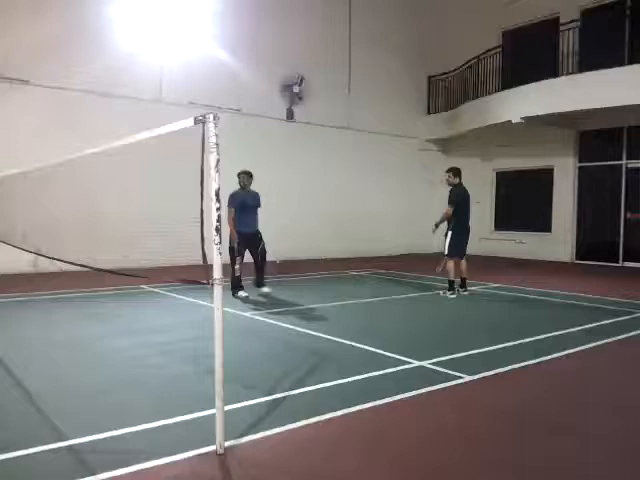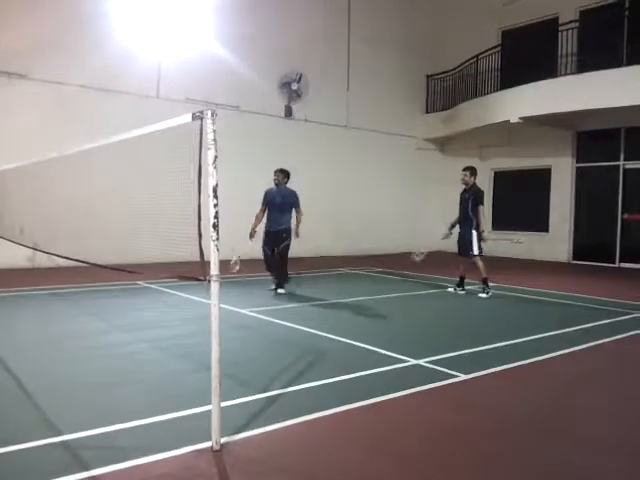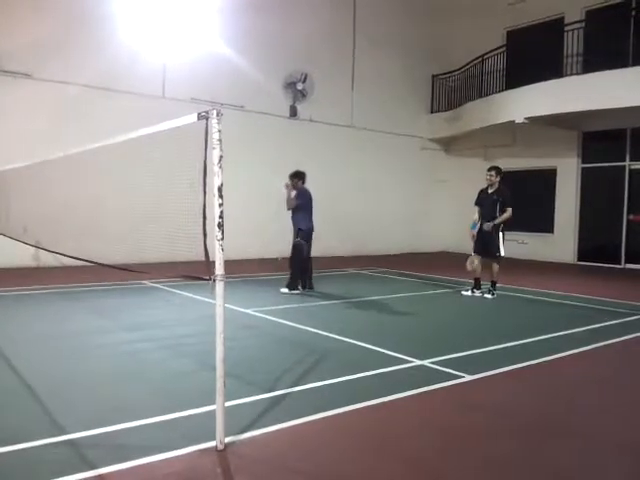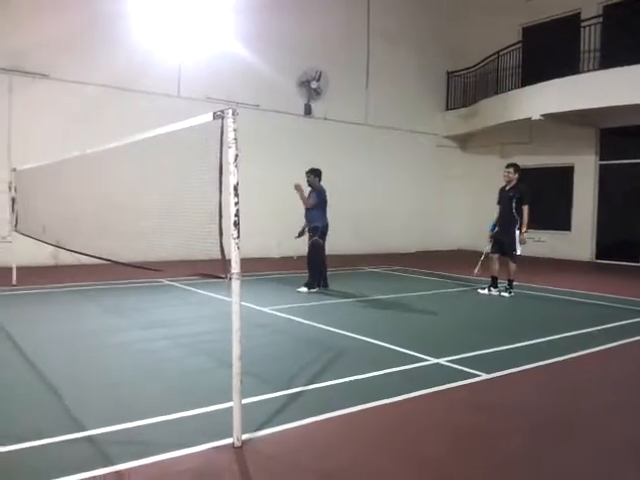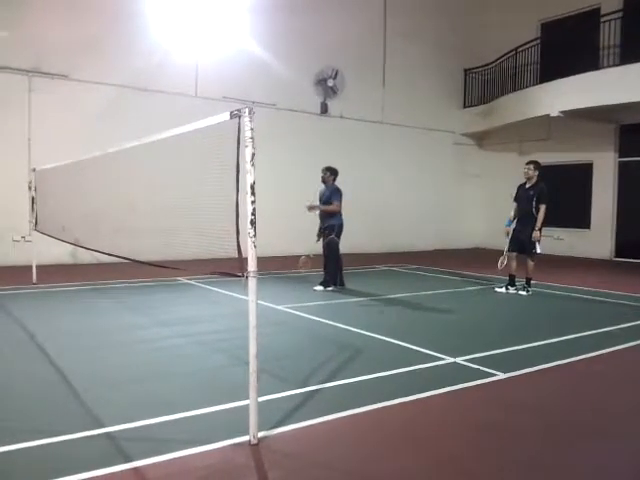
dt=0.7s
person 1, frame 1
left shoulder: (455, 191)
right shoulder: (463, 191)
left elbow: (449, 212)
left wrist: (437, 223)
left hip: (455, 229)
right hip: (464, 228)
left knee: (450, 258)
right knee: (461, 257)
left ankle: (451, 289)
right ankle: (463, 286)
person 1, frame 2
left shoulder: (477, 191)
right shoulder: (464, 192)
left elbow: (481, 212)
left wrist: (482, 231)
right wrist: (451, 227)
left hip: (472, 230)
right hip: (464, 229)
left knee: (475, 257)
right knee: (463, 257)
left ankle: (486, 286)
right ankle: (460, 285)
person 1, frame 3
left shoulder: (503, 193)
right shoulder: (482, 192)
left elbow: (509, 213)
left wrist: (493, 223)
right wrist: (474, 228)
left hip: (495, 232)
right hip: (481, 231)
left knee: (494, 260)
right knee: (476, 258)
left ankle: (493, 289)
right ankle: (477, 288)
person 1, frame 4
left shoulder: (521, 190)
right shoulder: (502, 190)
left elbow: (525, 211)
left wrist: (523, 231)
right wrist: (493, 228)
left hip: (513, 230)
right hip: (500, 229)
left knee: (511, 258)
right knee: (494, 256)
left ankle: (510, 288)
right ankle: (493, 286)
person 1, frame 5
left shoulder: (541, 188)
right shoulder: (521, 187)
left elbow: (542, 210)
left wrist: (537, 229)
right wrist: (509, 224)
left hip: (531, 229)
right hip: (518, 227)
left knee: (530, 257)
right knee: (511, 254)
left ankle: (527, 286)
right ankle: (511, 285)
person 2, frame 1
left shoulder: (256, 196)
right shoulder: (234, 196)
right elbow: (230, 216)
right wrist: (233, 233)
left hip: (254, 233)
right hip: (239, 234)
left knee: (261, 259)
right knee: (237, 262)
left ankle: (260, 283)
right ankle: (238, 289)
person 2, frame 2
left shoulder: (291, 194)
right shoulder: (269, 192)
left elbow: (298, 212)
right elbow: (261, 212)
left wrist: (297, 227)
right wrist: (254, 227)
left hip: (284, 231)
right hip: (269, 231)
left knee: (282, 259)
right knee: (268, 258)
left ankle: (280, 285)
right ankle: (281, 279)
person 2, frame 3
left shoulder: (302, 193)
right shoulder: (302, 193)
left elbow: (289, 206)
left wrist: (289, 191)
left hip: (303, 230)
right hip: (303, 229)
left knee: (296, 258)
right knee: (304, 258)
left ankle: (293, 286)
right ankle: (306, 284)
person 2, frame 4
left shoulder: (318, 190)
right shoulder: (314, 191)
left elbow: (308, 204)
left wrist: (300, 191)
right wrist: (304, 227)
left hip: (318, 227)
right hip: (315, 227)
left knee: (313, 256)
right knee: (319, 256)
left ankle: (311, 284)
right ankle: (322, 283)
person 2, frame 5
left shoulder: (335, 190)
right shoulder: (323, 191)
left elbow: (336, 208)
left wrist: (318, 207)
right wrist: (320, 229)
left hip: (334, 226)
right hip: (327, 226)
left knee: (330, 255)
right knee: (333, 255)
left ankle: (327, 283)
right ankle: (338, 282)
